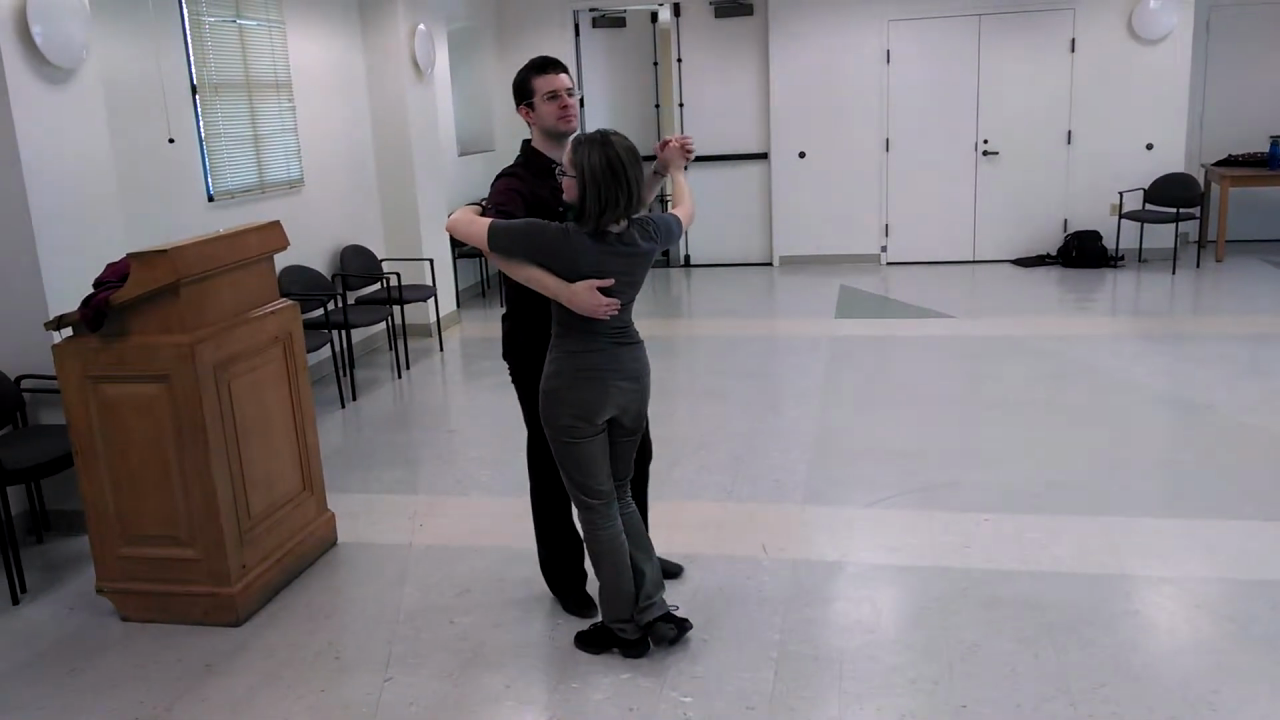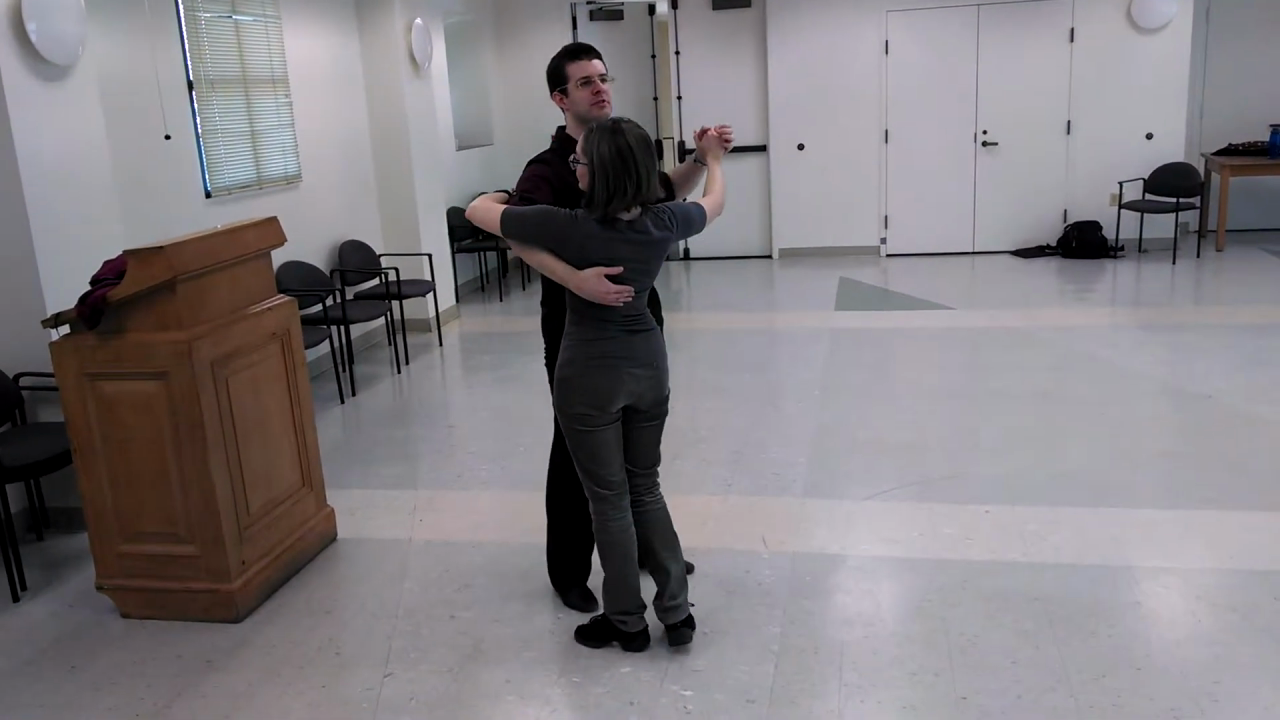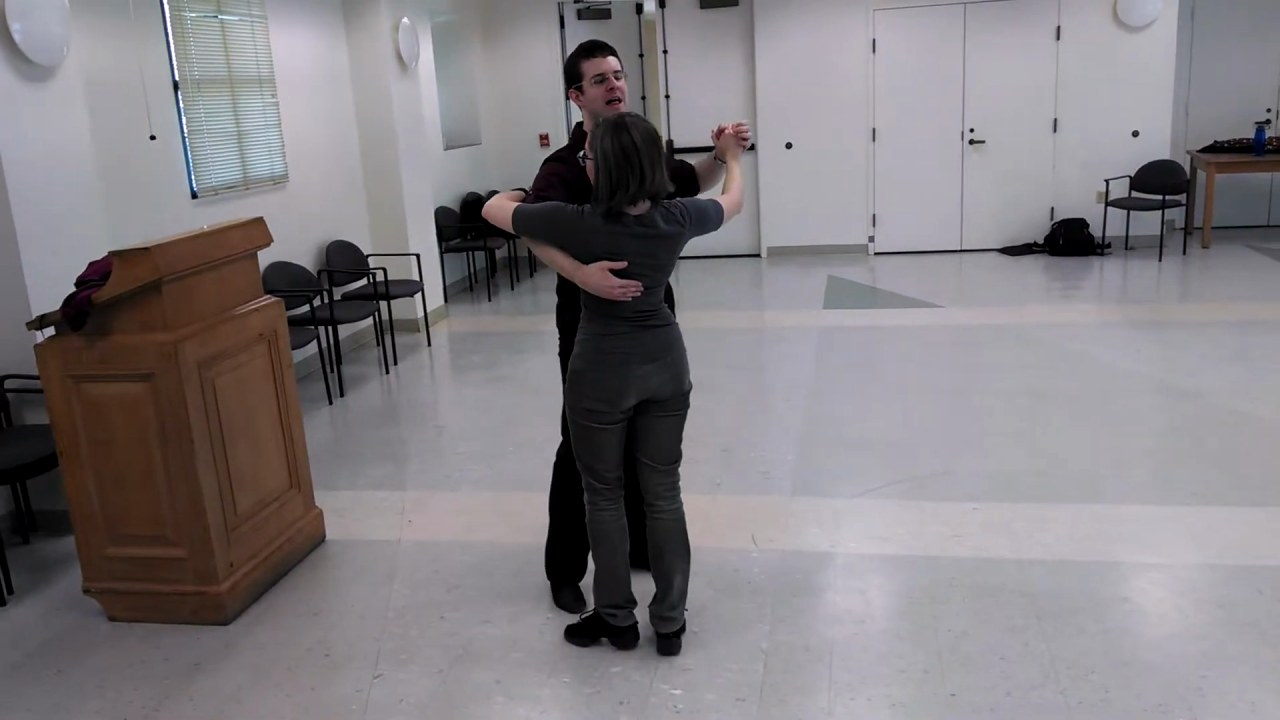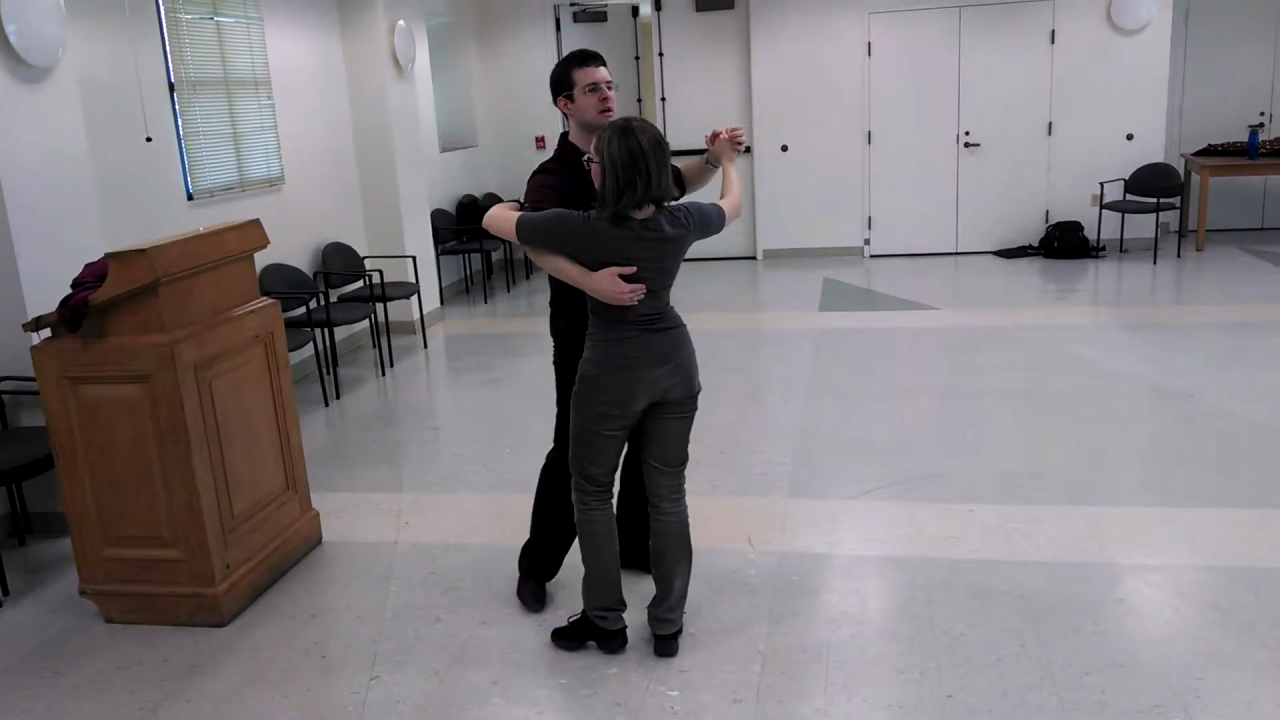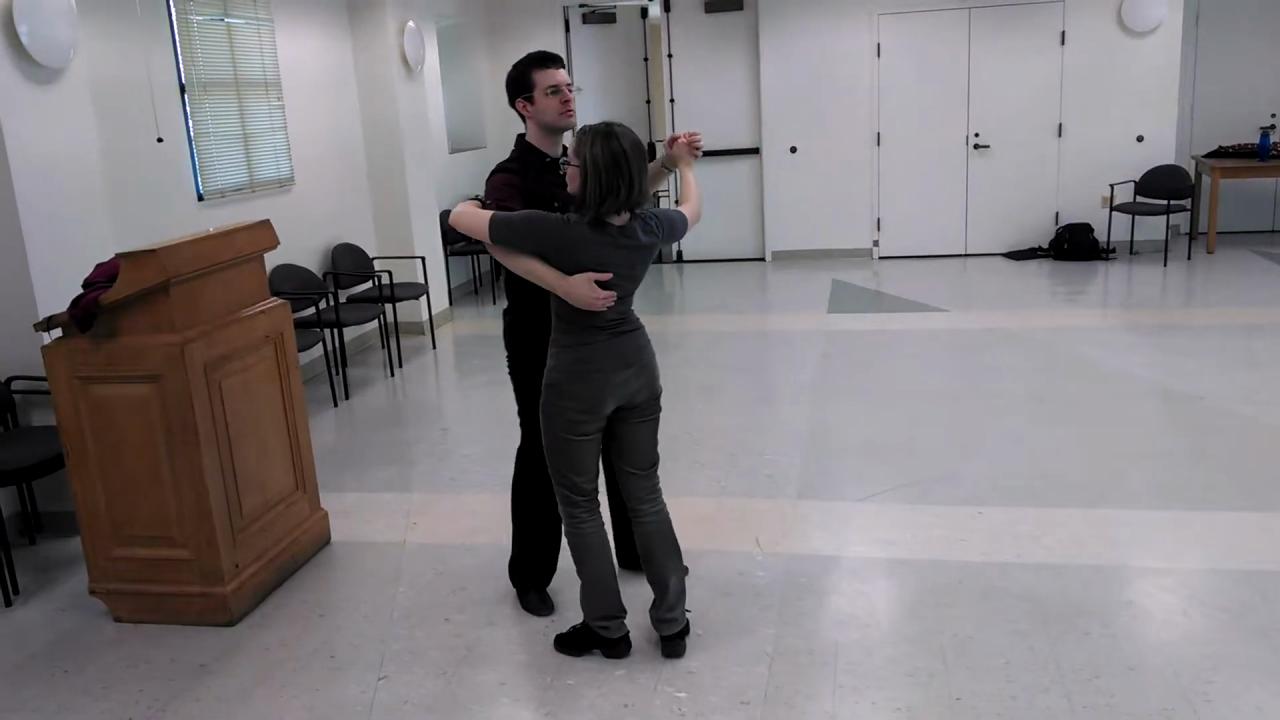
dt=0.5s
person 1, frame 1
right shoulder: (516, 185)
right elbow: (502, 250)
left wrist: (661, 171)
right wrist: (566, 293)
right hip: (541, 351)
left knee: (633, 447)
right knee: (554, 464)
right ankle: (565, 575)
person 1, frame 2
right shoulder: (548, 171)
left elbow: (666, 192)
left wrist: (701, 158)
right wrist: (574, 279)
right knee: (577, 452)
right ankle: (568, 570)
person 1, frame 3
right shoulder: (564, 167)
left elbow: (691, 183)
left wrist: (722, 154)
right wrist: (580, 275)
right knee: (583, 449)
left ankle: (639, 543)
right ankle: (564, 569)
person 1, frame 4
right shoulder: (553, 179)
left elbow: (678, 182)
right elbow: (535, 241)
left wrist: (715, 158)
right wrist: (588, 281)
right hip: (584, 338)
right knee: (575, 451)
left ankle: (631, 543)
right ankle: (536, 565)
person 1, frame 5
right shoulder: (511, 178)
right elbow: (501, 240)
left wrist: (669, 162)
right wrist: (563, 286)
right hip: (540, 343)
right knee: (543, 456)
left ankle: (636, 548)
right ankle: (530, 573)
person 2, frame 1
left shoulder: (558, 241)
right shoulder: (647, 233)
left elbow: (458, 225)
right elbow: (685, 212)
left wrist: (474, 207)
right wrist: (676, 169)
left hip: (575, 383)
right hip: (631, 372)
left knee: (596, 507)
right knee: (619, 496)
left ankle: (624, 627)
right ankle: (653, 610)
person 2, frame 2
left shoulder: (569, 228)
right shoulder: (665, 223)
left elbow: (477, 211)
right elbow: (714, 204)
left wrist: (500, 195)
right wrist: (713, 158)
left hip: (590, 372)
right hip: (648, 363)
left knee: (609, 499)
right knee: (645, 488)
left ankle: (627, 622)
right ankle: (676, 611)
person 2, frame 3
left shoulder: (577, 224)
right shoulder: (677, 218)
left elbow: (493, 210)
right elbow: (732, 202)
left wrist: (519, 193)
right wrist: (732, 157)
left hip: (602, 370)
right hip: (664, 362)
left knee: (604, 493)
right knee: (663, 492)
left ankle: (616, 616)
right ankle: (670, 622)
person 2, frame 4
left shoulder: (584, 230)
right shoulder: (680, 222)
left elbow: (494, 220)
right elbow: (732, 206)
left wrist: (514, 204)
right wrist: (727, 161)
left hip: (612, 374)
right hip: (674, 366)
left knee: (592, 492)
right knee: (667, 496)
left ankle: (604, 620)
right ankle: (668, 624)
person 2, frame 5
left shoulder: (559, 233)
right shoulder: (650, 228)
left elbow: (460, 218)
right elbow: (691, 211)
left wrist: (477, 201)
right wrist: (685, 164)
left hip: (578, 380)
right hip: (637, 369)
left knee: (579, 505)
right knee: (645, 496)
left ankle: (607, 627)
right ankle: (671, 622)
